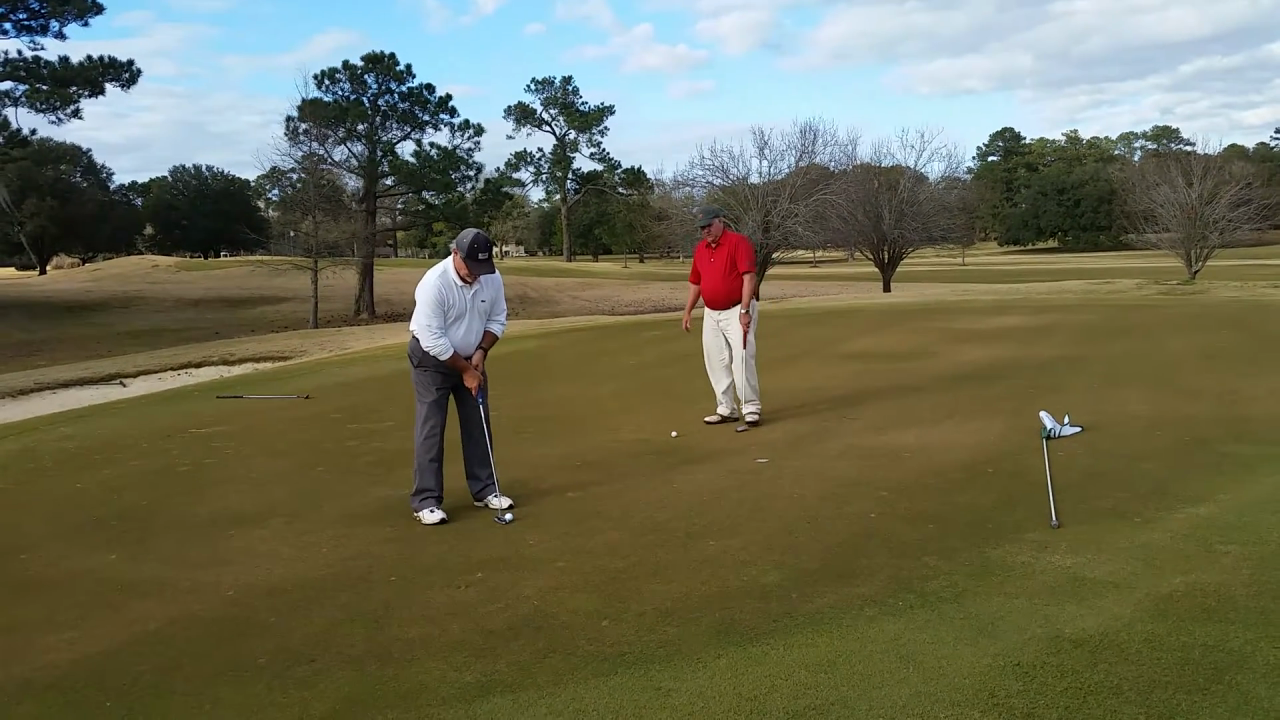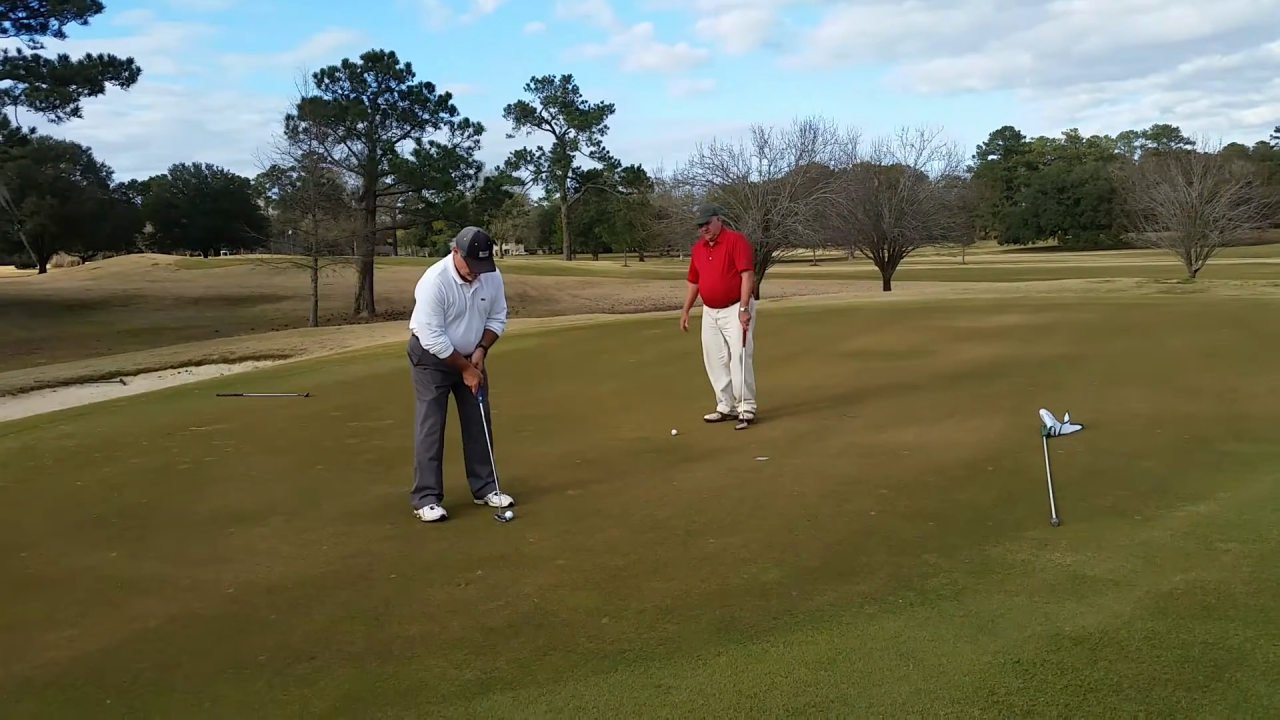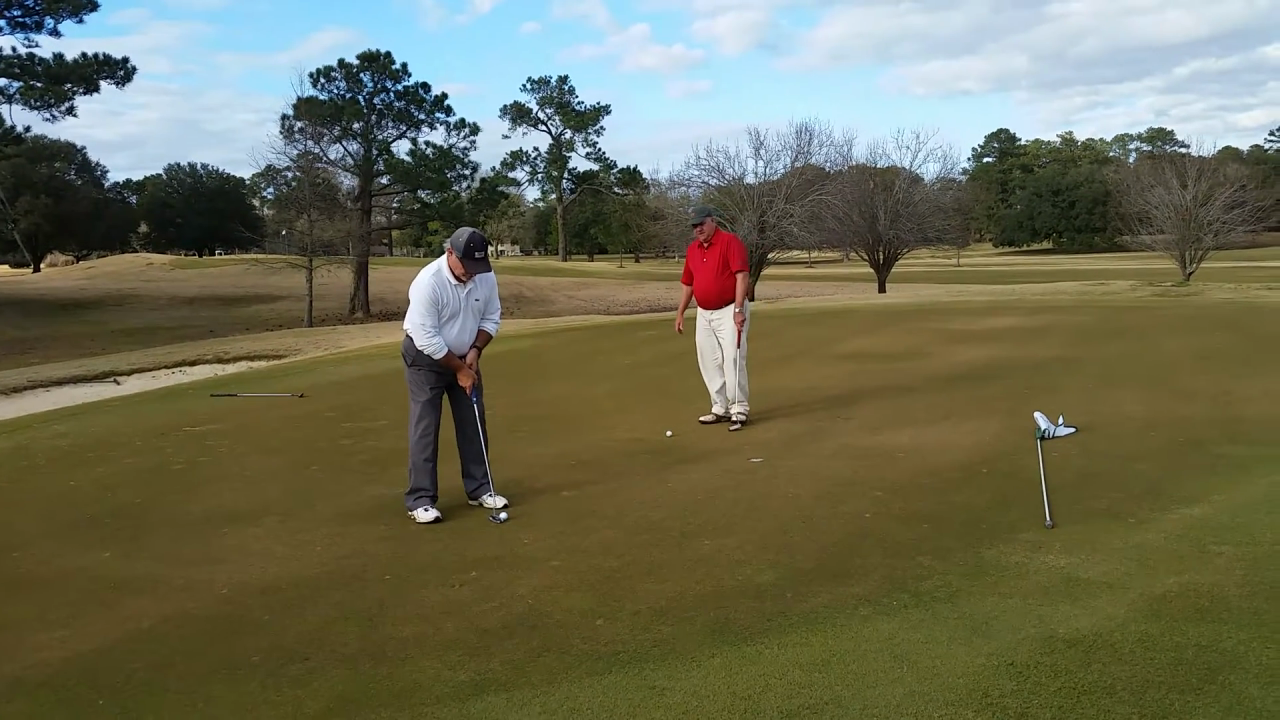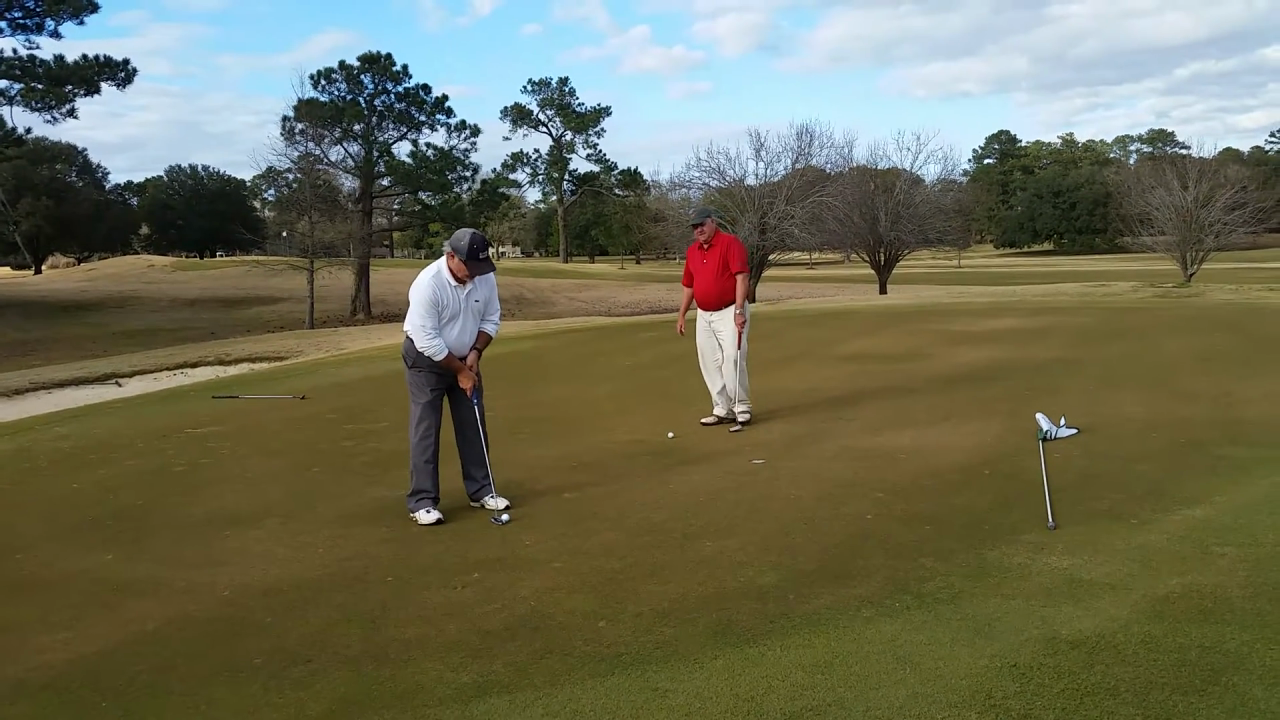
dt=0.1s
person 1, frame 1
left shoulder: (492, 278)
right shoulder: (434, 283)
left elbow: (497, 319)
right elbow: (434, 341)
left wrist: (481, 352)
right wrist: (465, 371)
left hip: (471, 357)
right hip: (432, 358)
left knee: (478, 424)
right knee: (431, 427)
left ankle: (484, 489)
right ankle: (426, 500)
person 1, frame 2
left shoulder: (492, 276)
right shoulder: (434, 282)
left elbow: (497, 318)
right elbow: (433, 339)
left wrist: (481, 350)
right wrist: (465, 369)
left hip: (471, 356)
right hip: (432, 356)
left knee: (478, 422)
right knee: (431, 425)
left ankle: (484, 487)
right ankle: (426, 498)
person 1, frame 3
left shoulder: (486, 277)
right shoulder: (428, 282)
left elbow: (491, 318)
right elbow: (427, 340)
left wrist: (475, 351)
right wrist: (459, 370)
left hip: (465, 356)
right hip: (426, 357)
left knee: (473, 423)
right knee: (425, 425)
left ankle: (479, 488)
right ankle: (420, 499)
person 1, frame 4
left shoulder: (485, 278)
right shoulder: (427, 284)
left elbow: (490, 319)
right elbow: (427, 341)
left wrist: (475, 352)
right wrist: (460, 371)
left hip: (465, 358)
right hip: (426, 358)
left knee: (473, 424)
right knee: (426, 427)
left ankle: (480, 490)
right ankle: (422, 501)
person 2, frame 1
left shoulder: (738, 242)
right shoulder: (700, 249)
left elbow: (749, 277)
right elbow: (696, 283)
left wrist: (745, 310)
right wrist: (688, 311)
left hip: (737, 311)
right hip: (711, 314)
left knee: (742, 357)
right knee: (716, 362)
left ankle: (751, 407)
right ankle: (726, 409)
person 2, frame 2
left shoulder: (736, 240)
right shoulder: (698, 247)
left elbow: (747, 275)
right elbow: (693, 281)
left wrist: (744, 308)
right wrist: (685, 310)
left hip: (735, 309)
right hip: (710, 312)
left knee: (739, 355)
right knee: (715, 360)
left ankle: (747, 406)
right ankle: (726, 406)
person 2, frame 3
left shoulder: (731, 241)
right shoulder: (692, 249)
left elbow: (742, 276)
right elbow: (688, 283)
left wrist: (738, 309)
right wrist: (680, 312)
left hip: (729, 310)
right hip: (704, 314)
left knee: (732, 358)
right knee: (709, 362)
left ankle: (739, 408)
right ankle: (721, 408)
person 2, frame 4
left shoulder: (731, 243)
right shoulder: (692, 251)
left elbow: (742, 277)
right elbow: (689, 285)
left wrist: (739, 310)
right wrist: (681, 315)
left hip: (729, 312)
right hip: (704, 315)
left knee: (732, 358)
right knee: (710, 364)
left ankle: (742, 407)
right ankle: (722, 409)
